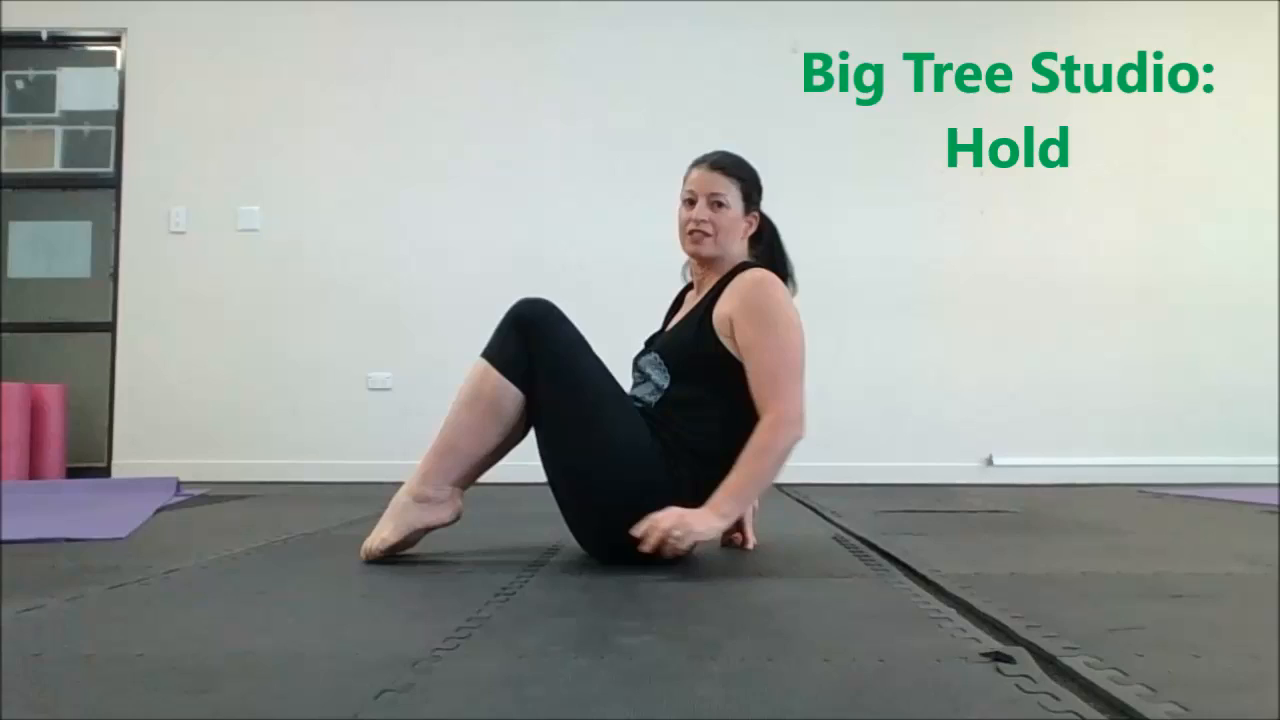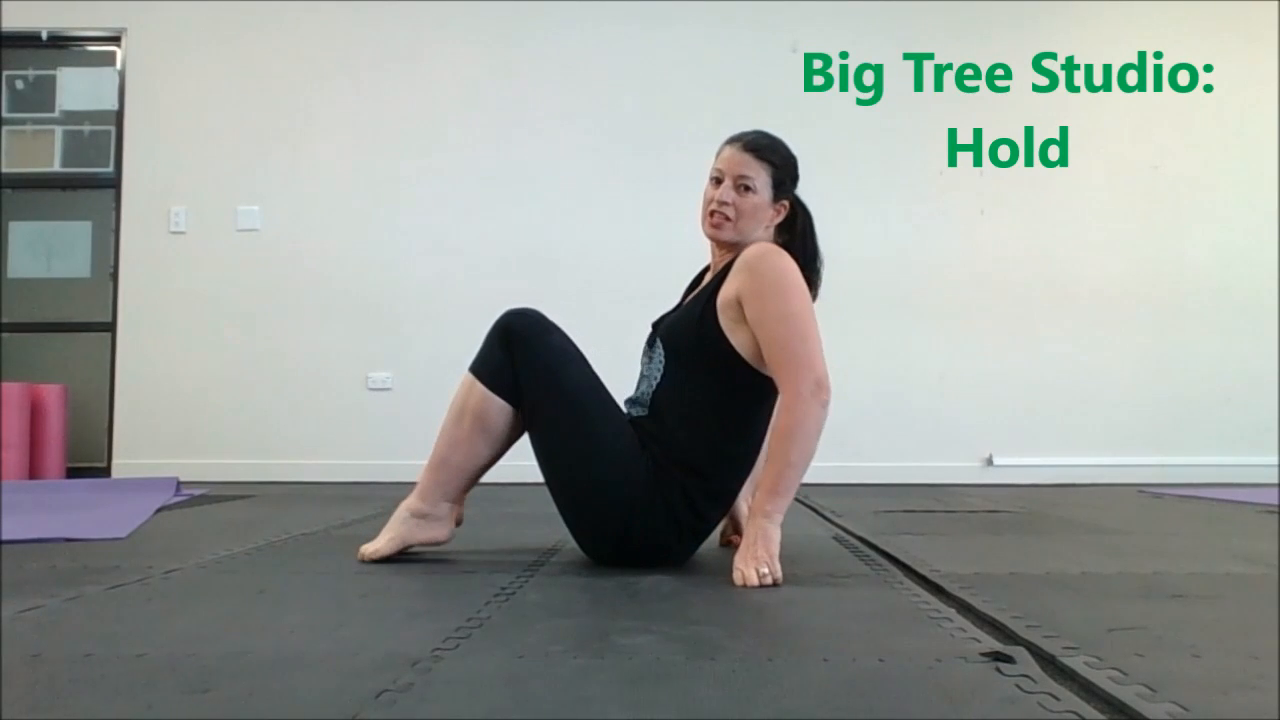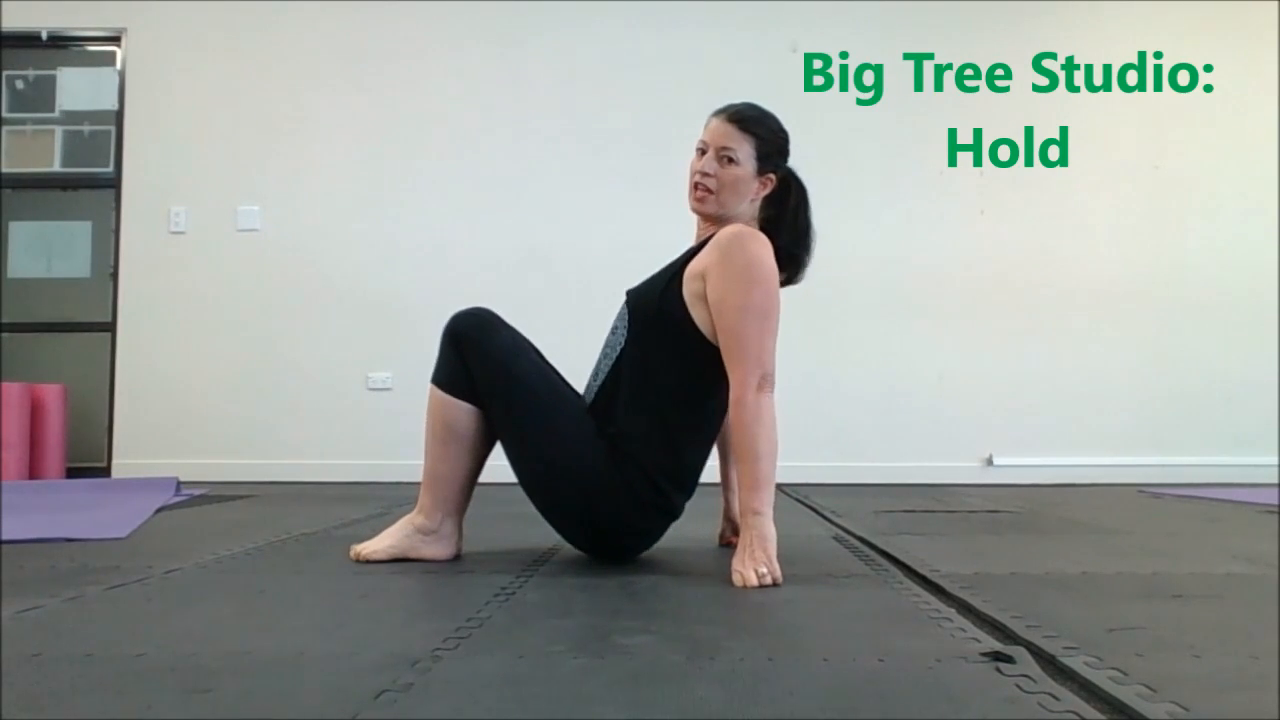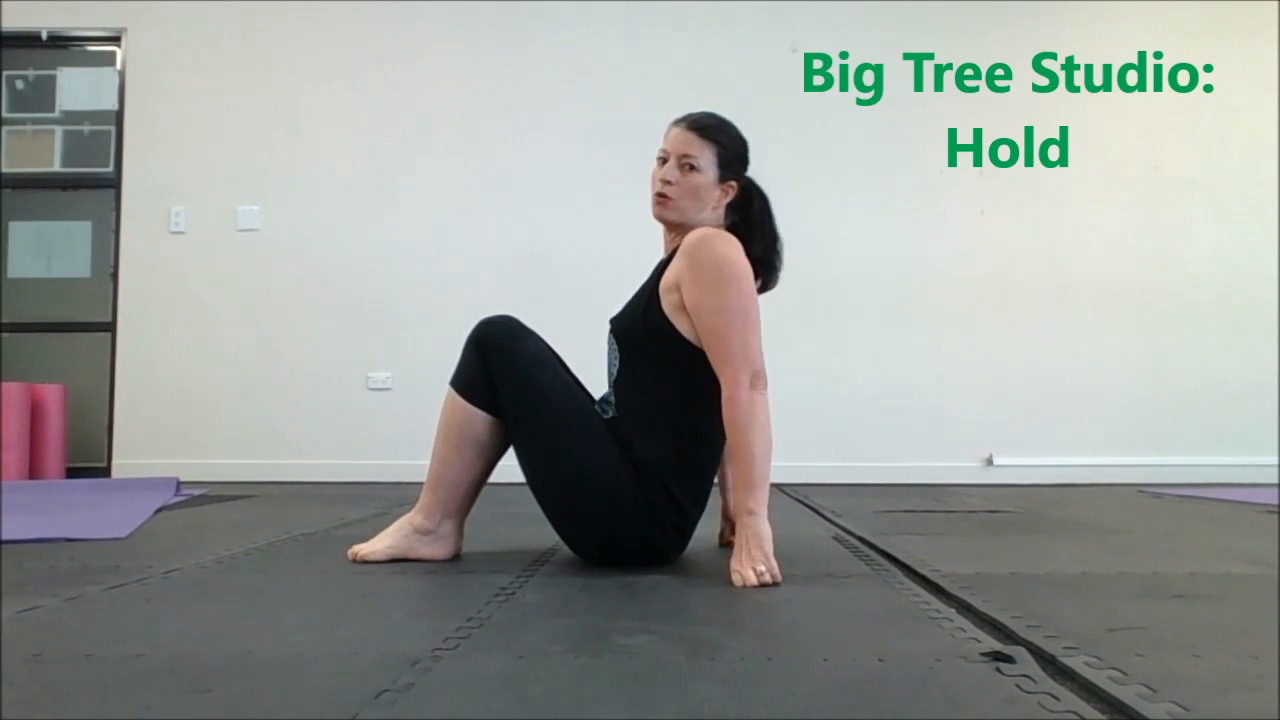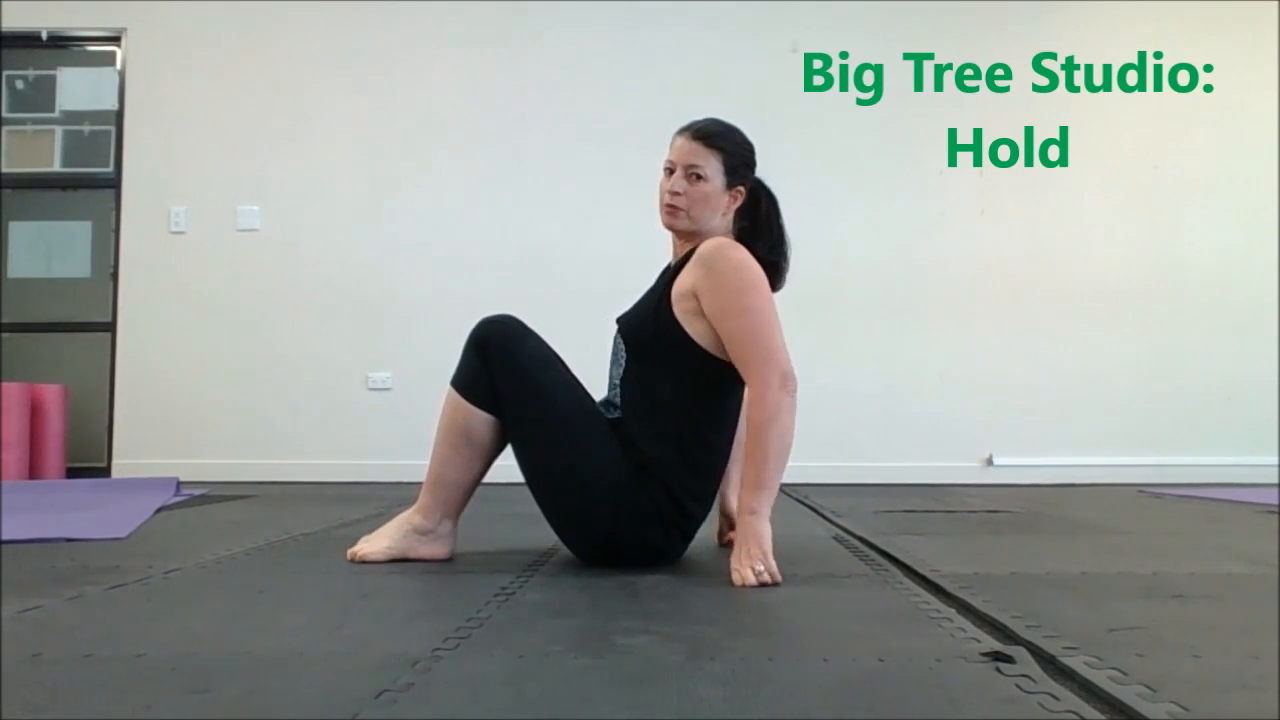
dt=0.7s
person 1, frame 1
left shoulder: (757, 291)
right shoulder: (689, 298)
left elbow: (785, 419)
left wrist: (713, 514)
right wrist: (728, 505)
left hip: (649, 504)
right hip: (630, 501)
left knee: (534, 323)
left ankle: (428, 494)
right ankle: (438, 490)
person 1, frame 2
left shoulder: (766, 268)
right shoulder: (716, 277)
left elbow: (809, 392)
right elbow: (740, 396)
left wrist: (765, 522)
right wrist: (737, 503)
left hip: (646, 516)
right hip: (645, 509)
left knee: (522, 336)
right knee: (530, 355)
left ankle: (429, 509)
right ankle: (436, 501)
person 1, frame 3
left shoulder: (741, 250)
right shoulder: (712, 255)
left elbow: (753, 386)
right elbow: (721, 393)
left wrist: (759, 524)
right wrist: (732, 507)
left hip: (615, 501)
left knee: (472, 334)
right knee: (481, 339)
left ankle: (432, 528)
right ankle: (437, 524)
person 1, frame 4
left shoulder: (710, 251)
right shoulder: (685, 262)
left elbow: (745, 386)
right elbow: (714, 397)
left wrist: (754, 522)
right wrist: (733, 509)
left hip: (631, 516)
right hip: (634, 508)
left knee: (497, 344)
right knee: (500, 346)
left ankle: (431, 527)
right ankle: (438, 523)
person 1, frame 5
left shoulder: (722, 261)
right shoulder: (691, 268)
left elbow: (774, 383)
right elbow: (722, 393)
left wrist: (753, 518)
right wrist: (731, 503)
left hip: (635, 514)
right hip: (635, 504)
left knee: (498, 341)
right knee: (503, 352)
left ankle: (429, 526)
right ankle: (433, 518)
